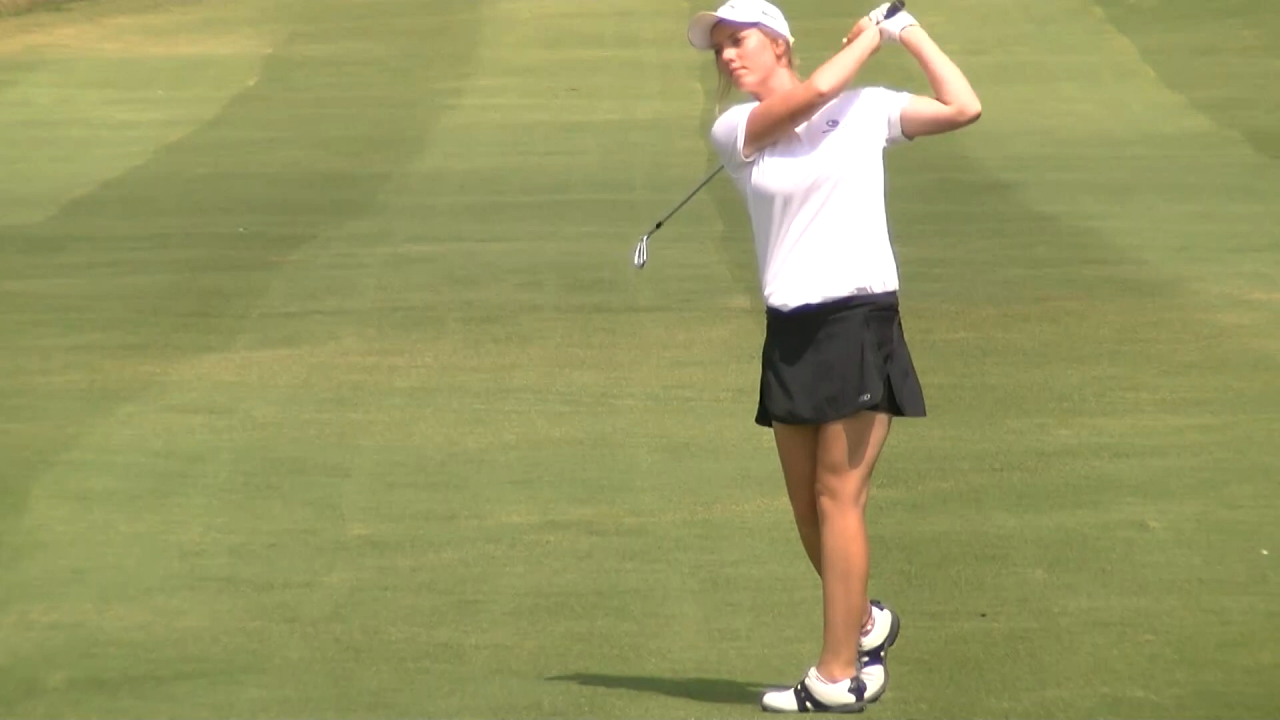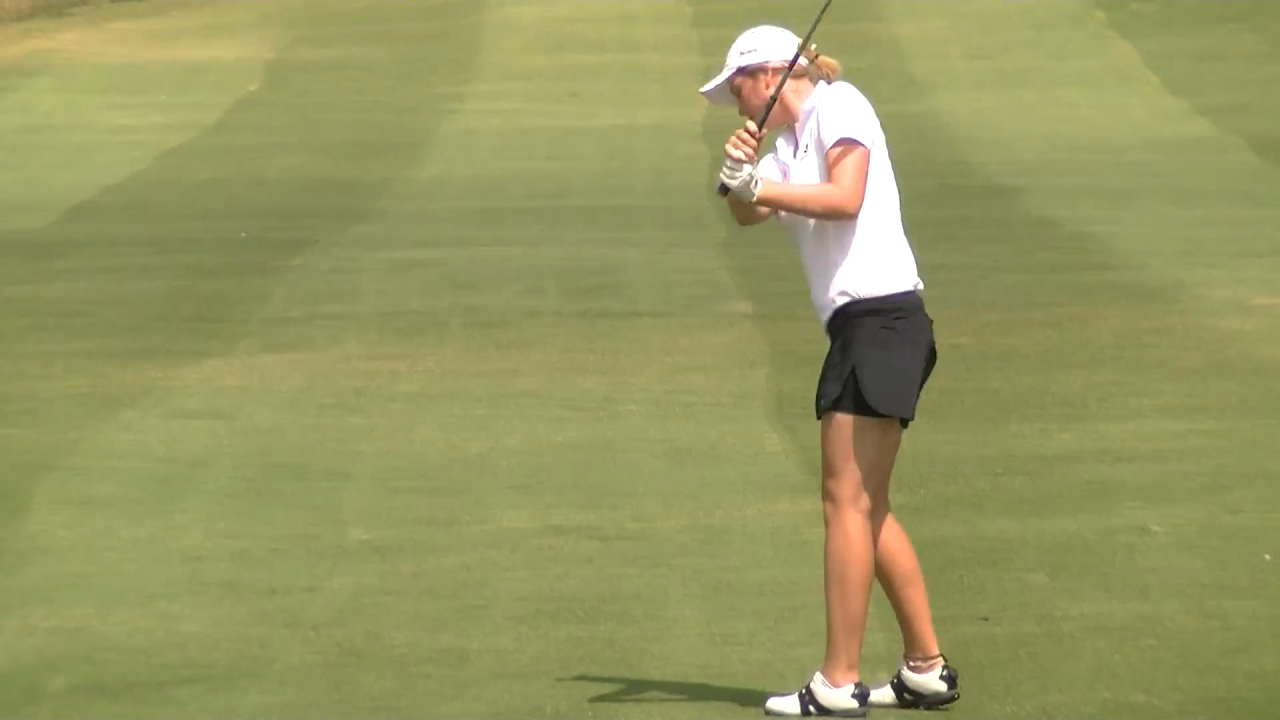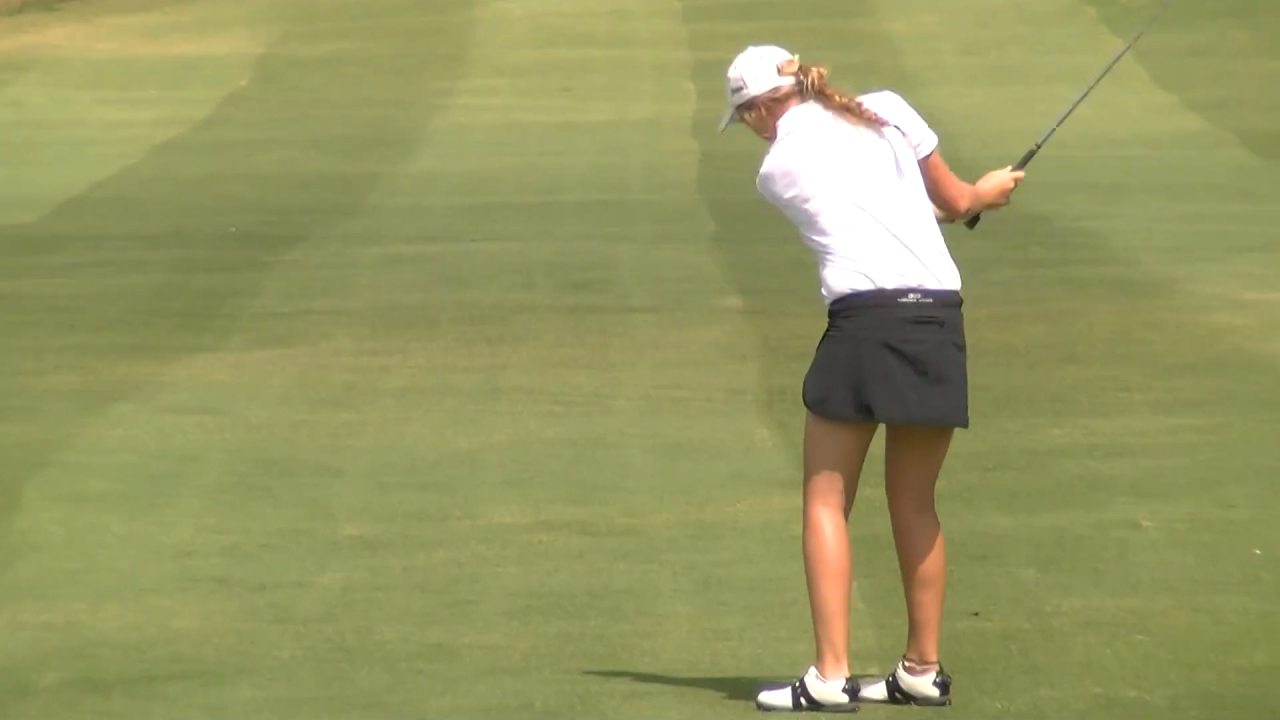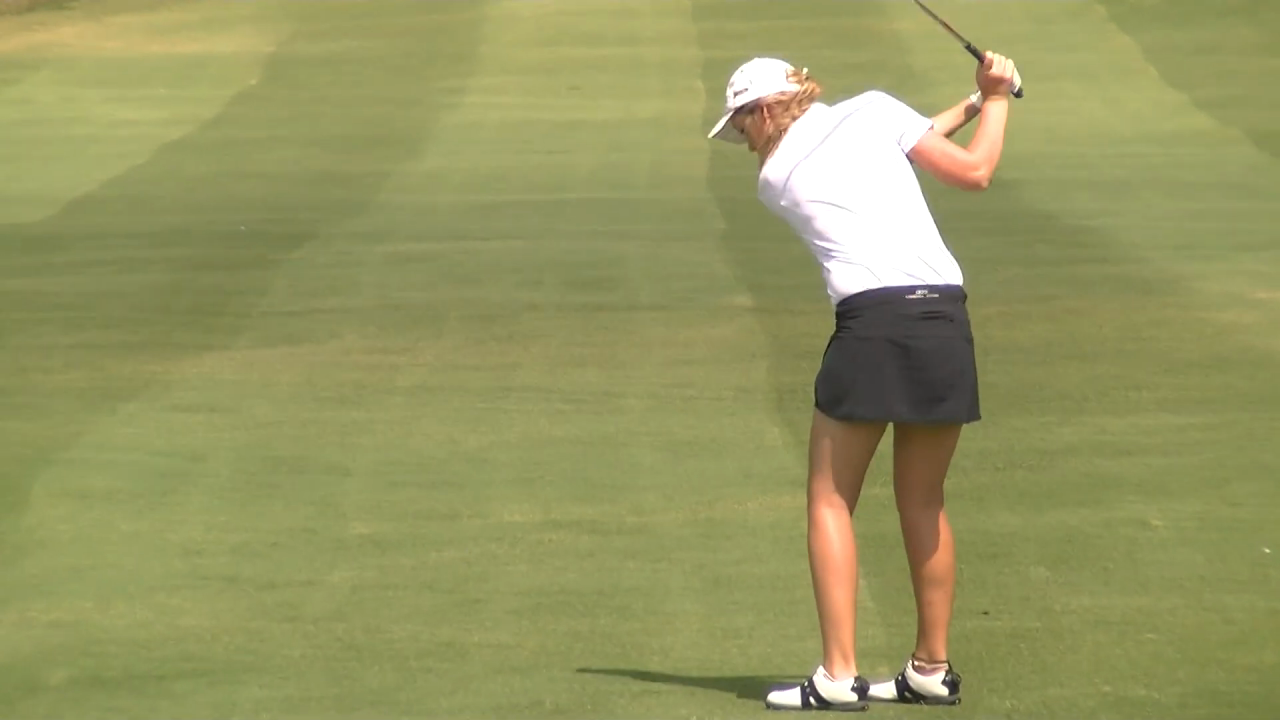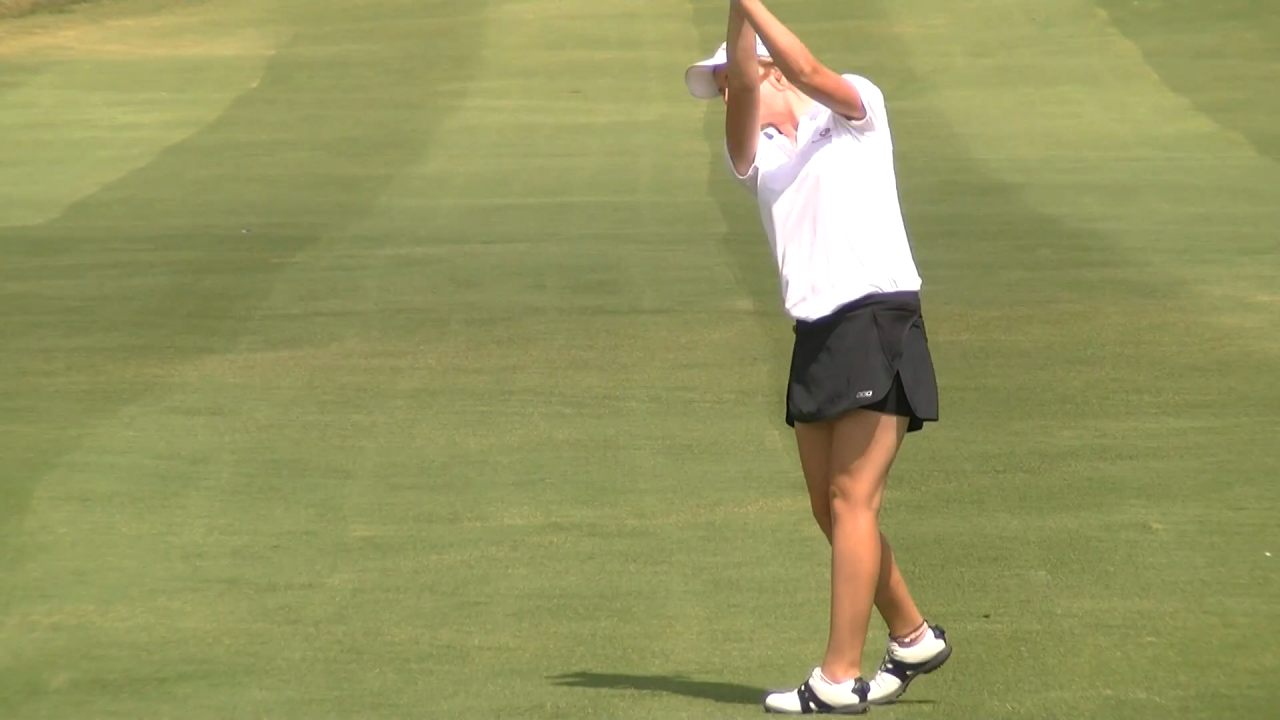
dt=0.5s
person 1, frame 1
left shoulder: (866, 107)
right shoulder: (733, 130)
left elbow: (965, 107)
right elbow: (814, 92)
left hip: (861, 321)
right hip: (790, 333)
left knee: (838, 499)
right knee: (809, 506)
left ankle: (836, 677)
right ankle: (862, 622)
person 1, frame 2
left shoulder: (837, 103)
right shoulder: (788, 145)
left elbow: (845, 200)
right elbow: (750, 213)
left wrist: (761, 186)
right wrist: (739, 172)
left hip: (878, 324)
right hip: (876, 329)
left knee: (846, 505)
right knee: (865, 509)
person 1, frame 3
left shoulder: (775, 174)
right shoulder: (886, 108)
right elbow: (954, 202)
right wrist: (993, 187)
left hip: (865, 324)
right hip: (941, 318)
left knee: (824, 503)
right knee: (913, 504)
left ankle: (830, 677)
right ankle: (922, 669)
person 1, frame 4
left shoulder: (775, 179)
right shoulder: (869, 108)
left elbow: (895, 147)
right elbow: (973, 171)
left wrist: (967, 104)
right wrist: (993, 98)
left hip: (873, 326)
right hip: (944, 321)
left knee: (828, 502)
right knee: (923, 503)
left ankle: (839, 676)
right ankle: (932, 668)
person 1, frame 5
left shoulder: (857, 109)
right shoulder: (754, 154)
left elbow: (808, 71)
right elbow: (740, 125)
left hip: (880, 325)
right hip: (817, 339)
left knee: (852, 502)
right knee: (833, 508)
right ankle: (913, 637)
